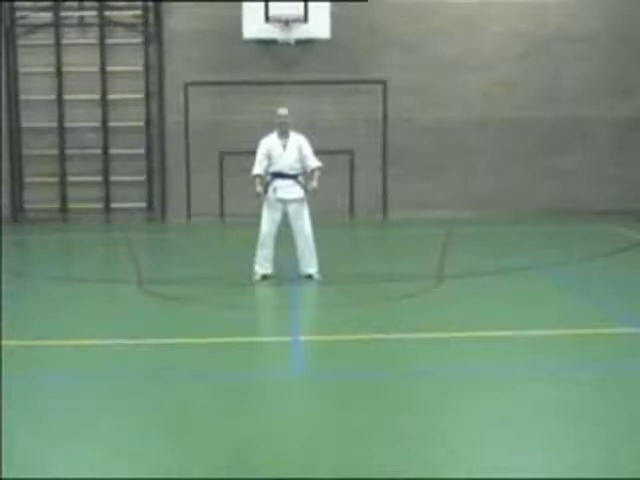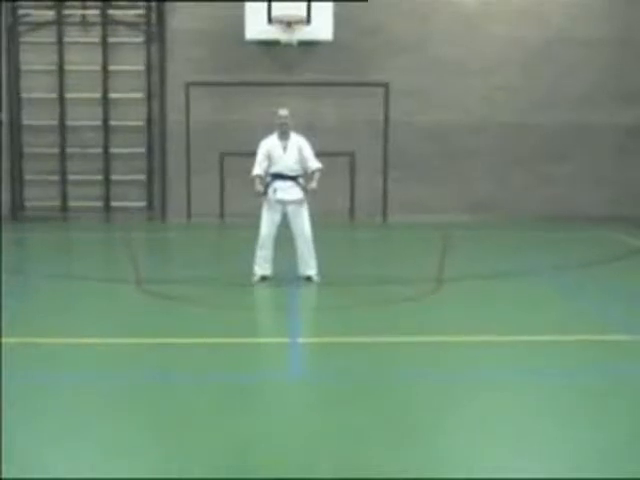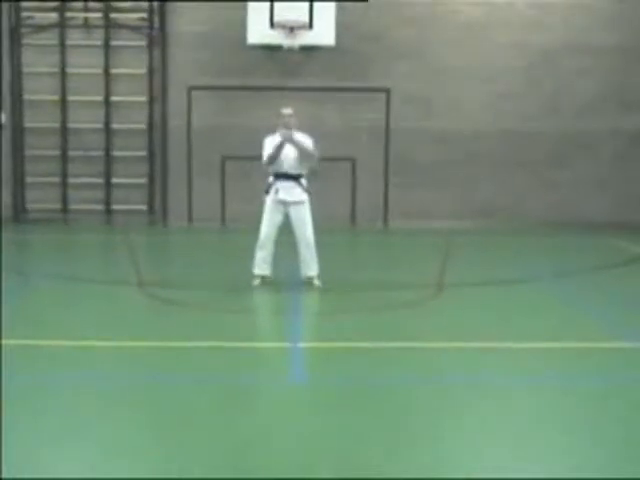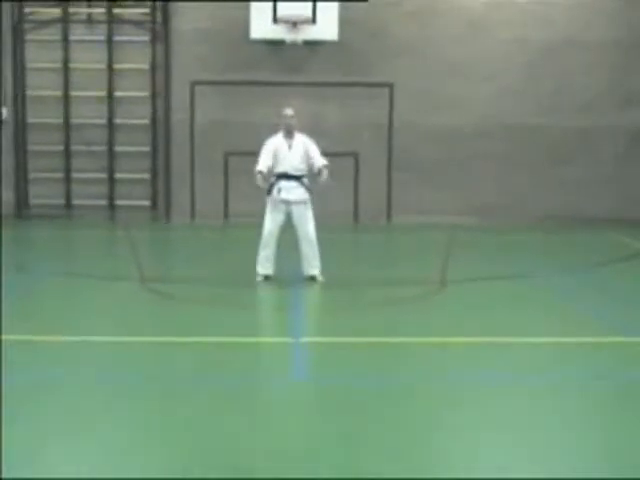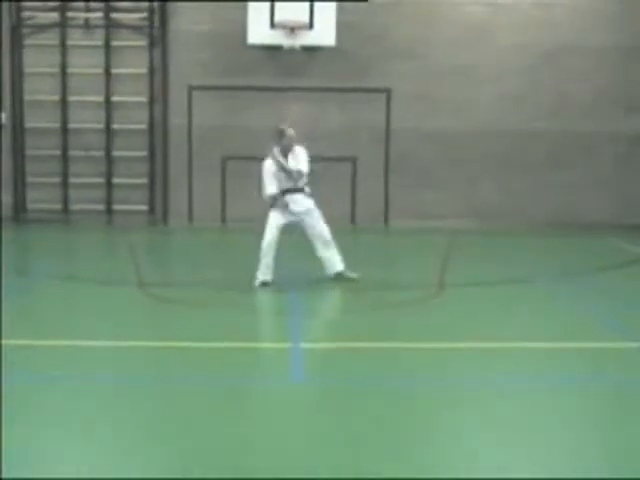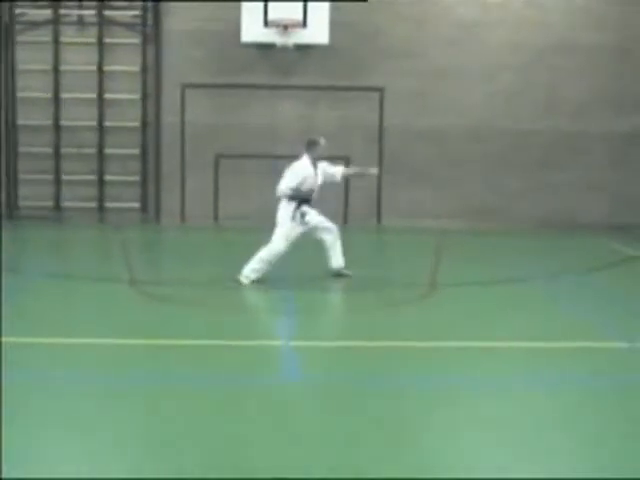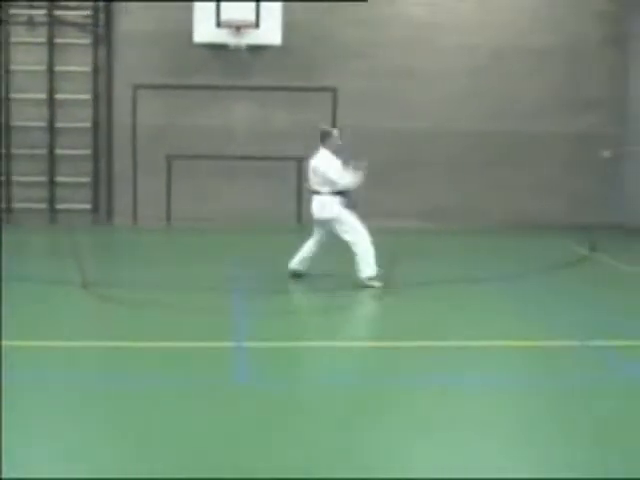
dt=0.7s
person 1, frame 1
left shoulder: (300, 140)
right shoulder: (266, 141)
left elbow: (311, 161)
right elbow: (259, 166)
left wrist: (314, 180)
right wrist: (258, 185)
left hip: (295, 188)
right hip: (274, 189)
left knee: (304, 231)
right knee: (267, 231)
left ankle: (309, 269)
right ankle: (263, 269)
person 1, frame 2
left shoulder: (300, 141)
right shoulder: (267, 142)
left elbow: (312, 163)
right elbow: (260, 166)
left wrist: (314, 181)
right wrist: (258, 184)
left hip: (295, 190)
right hip: (274, 190)
left knee: (303, 232)
right knee: (266, 232)
left ankle: (309, 271)
right ankle: (262, 271)
person 1, frame 3
left shoulder: (304, 138)
right shoulder: (271, 139)
left elbow: (313, 157)
right elbow: (268, 161)
left wrist: (293, 140)
right wrist: (282, 142)
left hip: (297, 190)
right hip: (276, 189)
left knee: (305, 234)
right knee: (266, 233)
left ankle: (311, 274)
right ankle: (261, 273)
person 1, frame 4
left shoulder: (306, 141)
right shoulder: (272, 142)
left elbow: (318, 161)
right elbow: (263, 164)
left wrist: (323, 171)
right wrist: (260, 177)
left hip: (299, 190)
right hip: (278, 189)
left knee: (307, 232)
right knee: (269, 232)
left ankle: (312, 271)
right ankle: (264, 271)
person 1, frame 5
left shoulder: (299, 152)
right shoulder: (269, 163)
left elbow: (299, 175)
right elbow: (270, 191)
left wrist: (279, 161)
right wrist: (278, 202)
left hip: (303, 201)
right hip: (283, 202)
left knee: (322, 234)
right knee: (269, 240)
left ankle: (337, 270)
right ankle: (263, 277)
person 1, frame 6
left shoulder: (319, 166)
right shoulder: (299, 167)
left elbow: (342, 172)
right elbow: (282, 191)
left wrist: (366, 171)
right wrist: (304, 193)
left hip: (305, 210)
right hip: (291, 211)
left knee: (331, 231)
right knee: (278, 246)
left ankle: (337, 267)
right ankle: (247, 275)
person 1, frame 7
left shoulder: (320, 158)
right shoulder: (328, 161)
right elbow: (346, 182)
left wrist: (348, 170)
right wrist: (359, 174)
left hip: (320, 204)
right hip: (331, 205)
left knee: (318, 238)
right knee: (360, 236)
left ankle: (296, 268)
right ankle: (368, 276)
